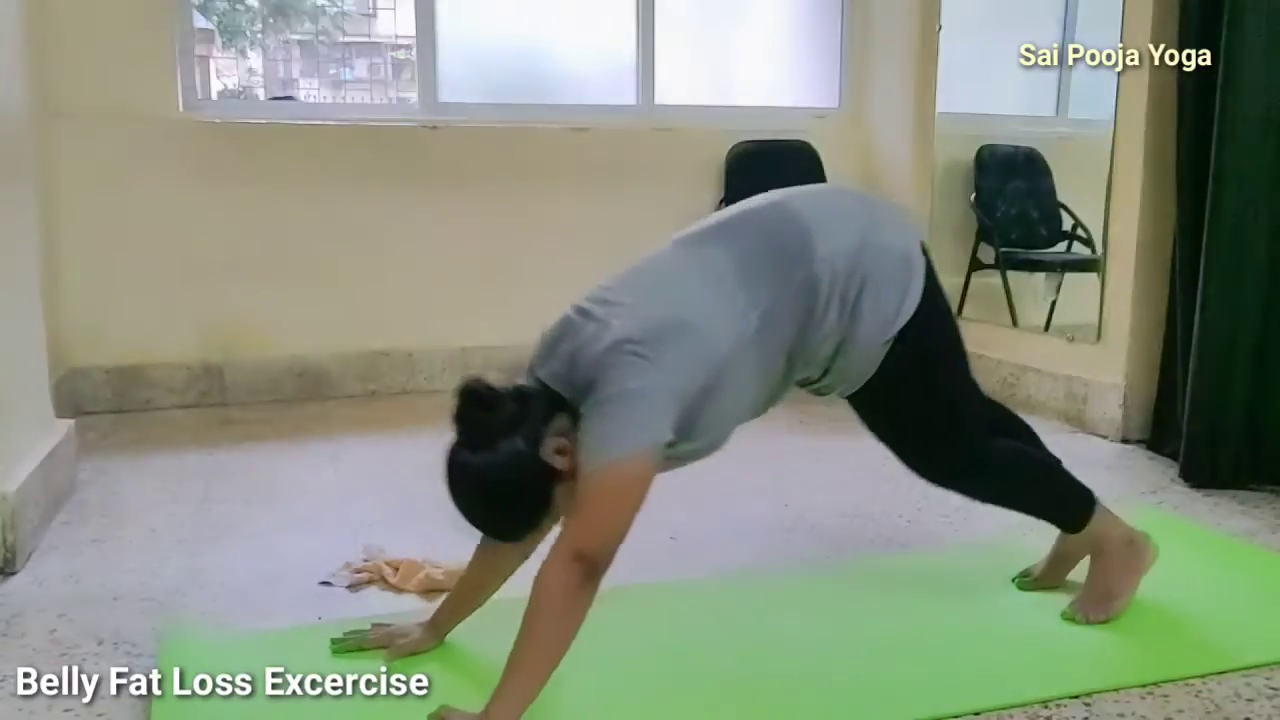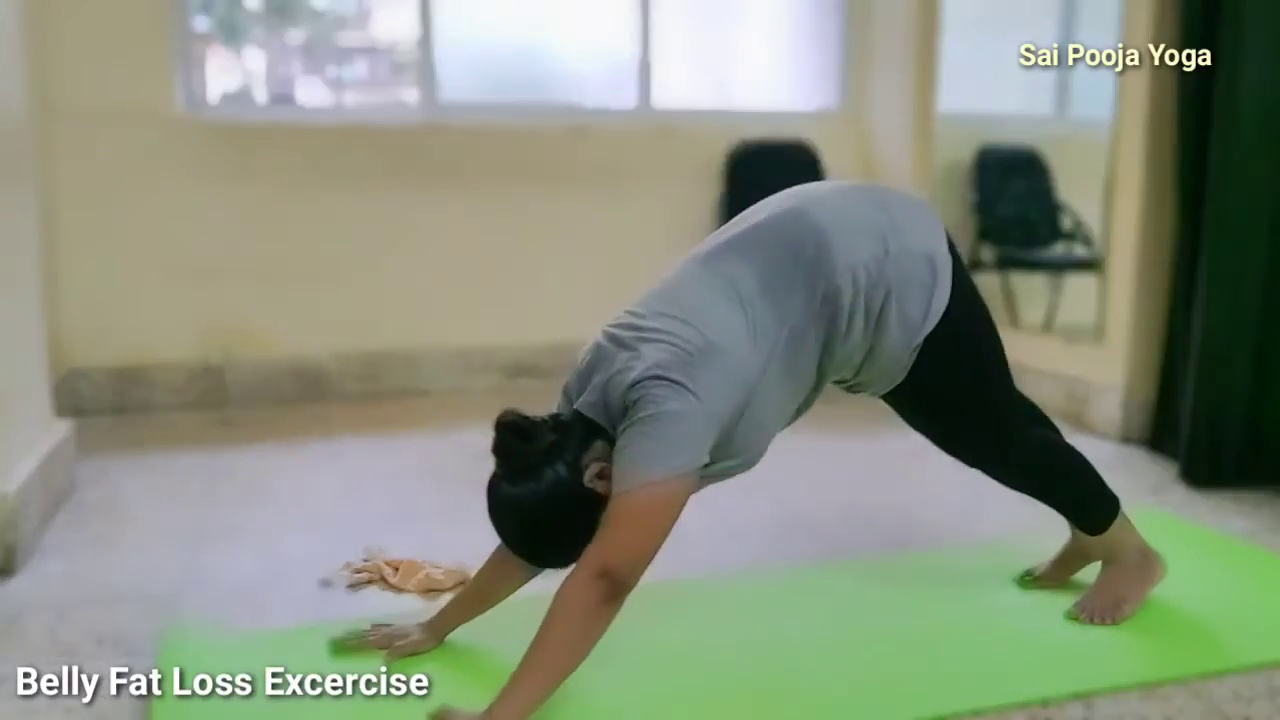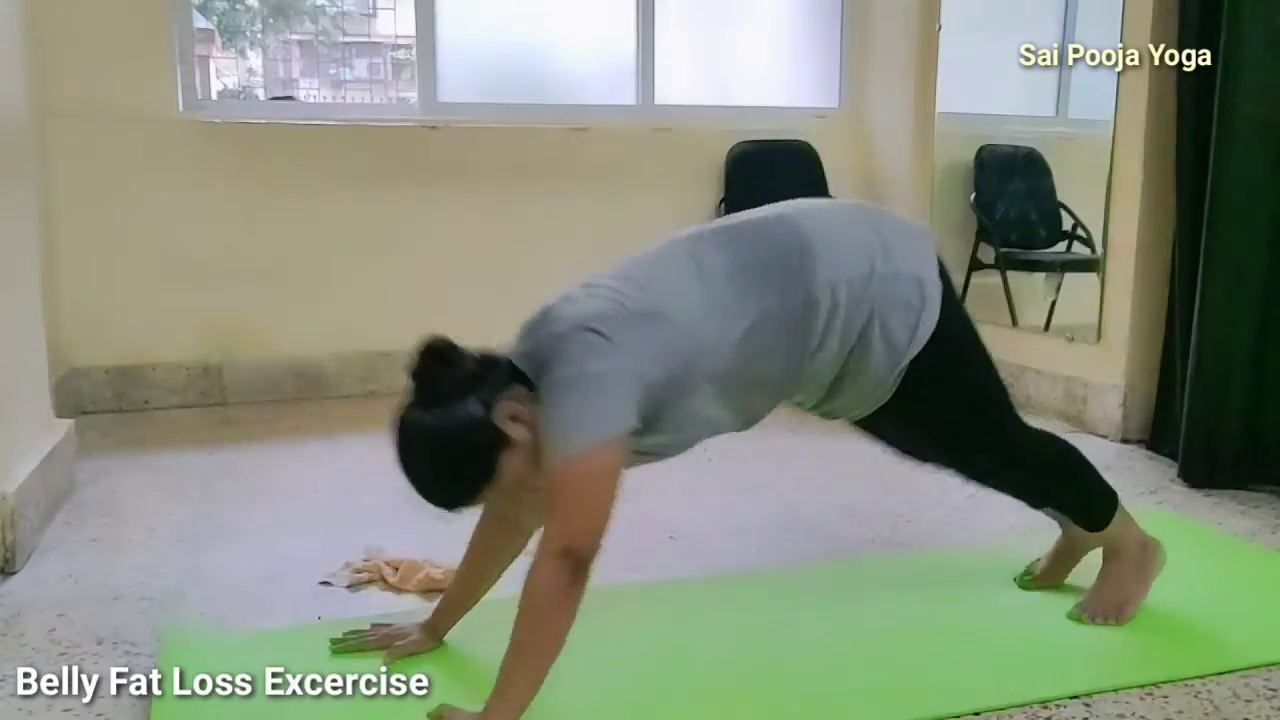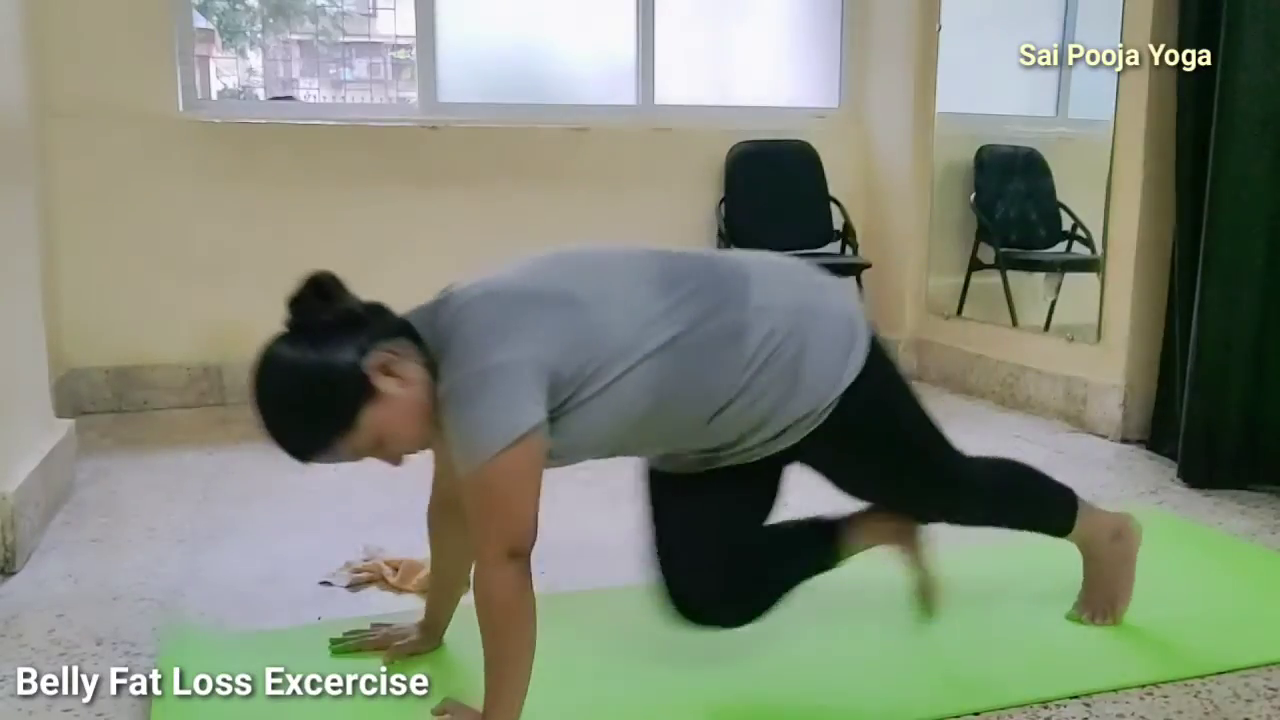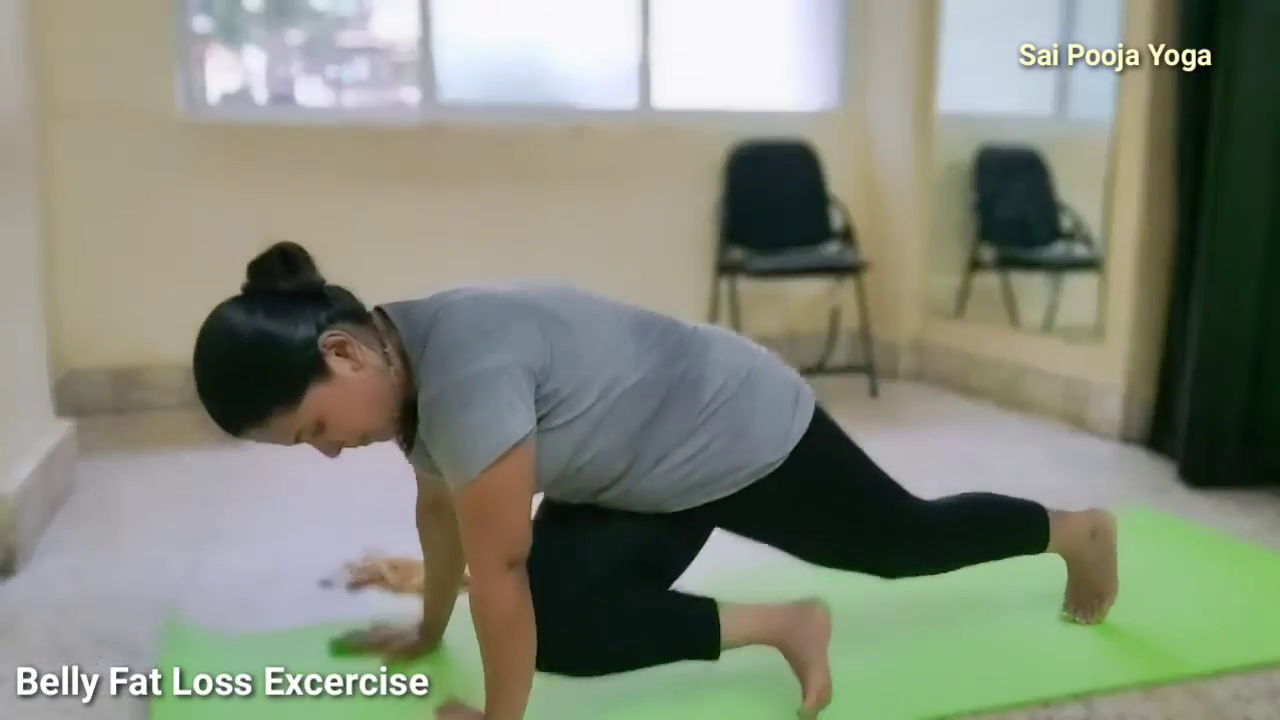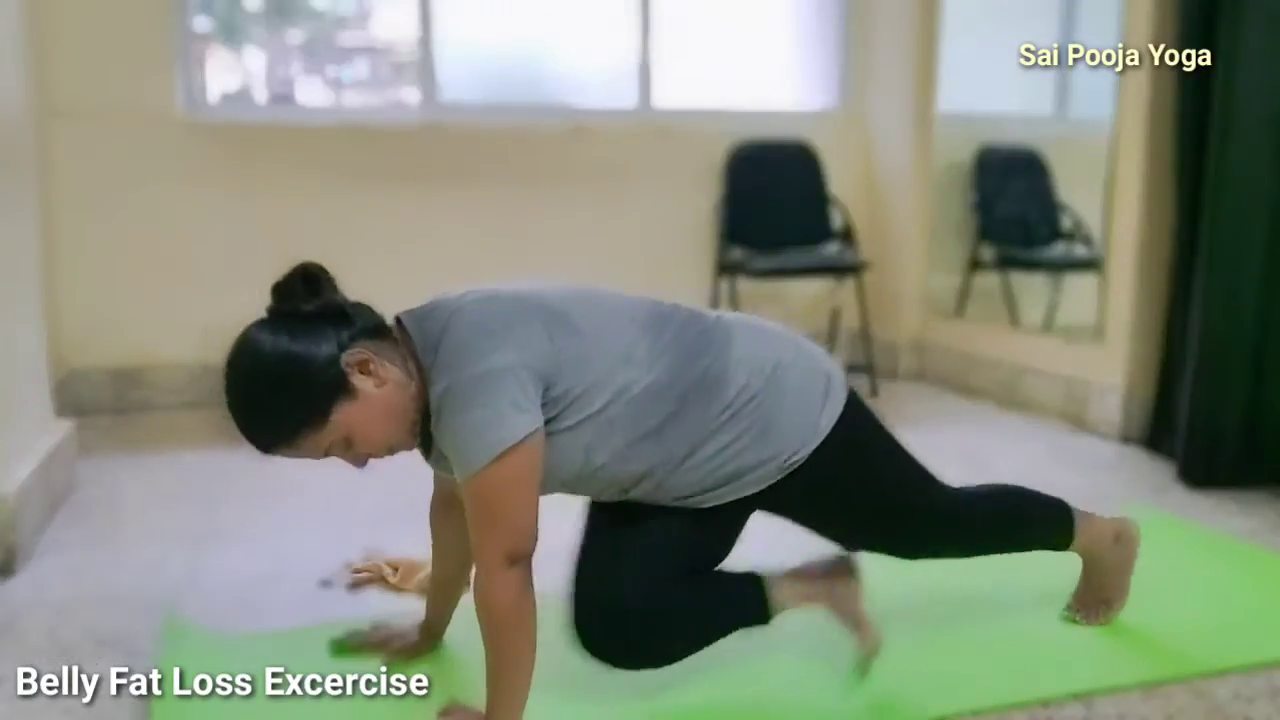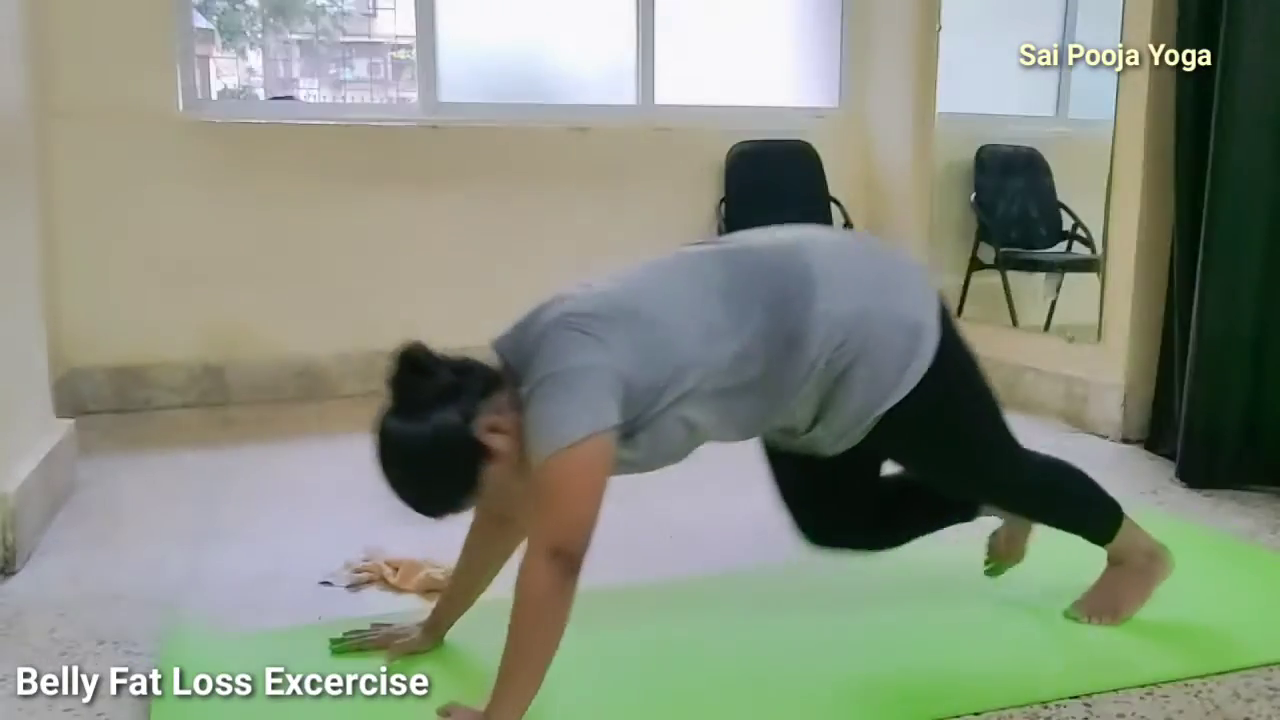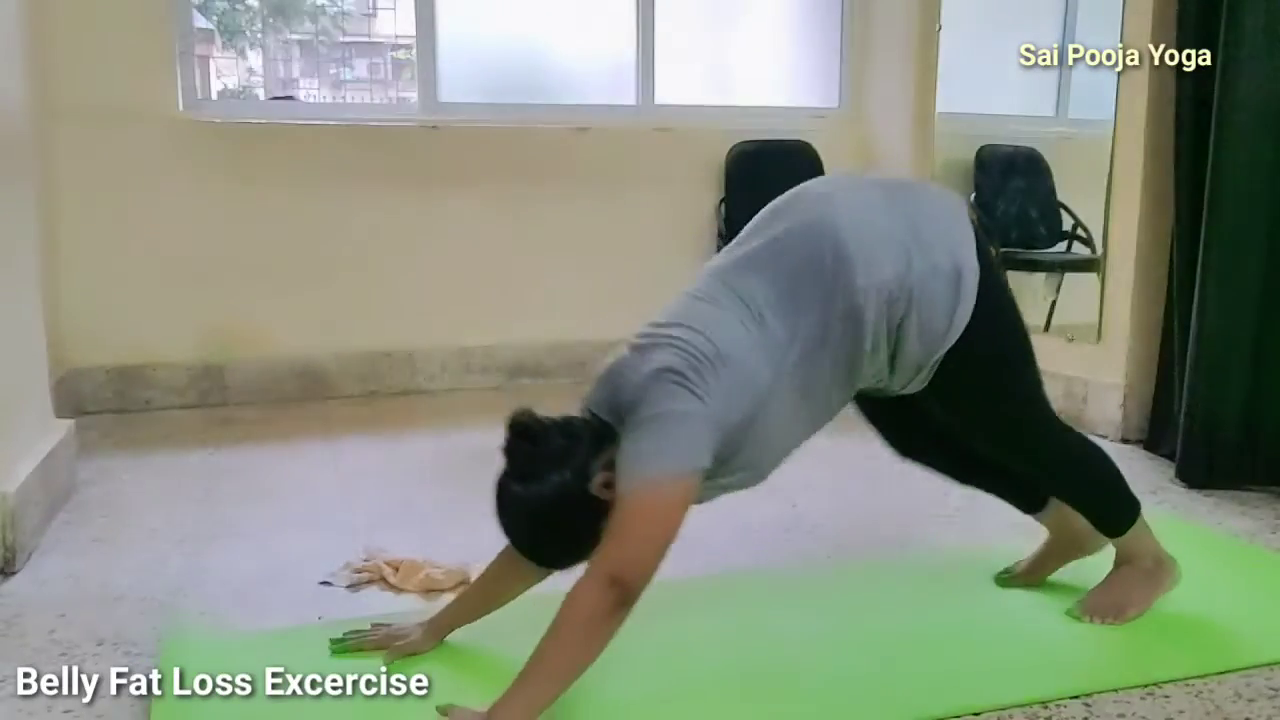
dt=0.3s
person 1, frame 1
left shoulder: (625, 395)
right shoulder: (549, 393)
left elbow: (578, 563)
right elbow: (520, 522)
right wrist: (434, 627)
left hip: (862, 275)
right hip: (807, 257)
left knee: (952, 448)
right knee: (957, 420)
left ankle: (1116, 540)
right ankle: (1075, 532)
person 1, frame 2
left shoulder: (663, 413)
right shoulder: (585, 416)
left elbow: (603, 582)
right elbow: (541, 535)
right wrist: (435, 626)
left hip: (889, 268)
right hip: (822, 243)
left knee: (994, 429)
right knee: (976, 425)
left ankle: (1130, 553)
right ankle: (1087, 535)
person 1, frame 3
left shoulder: (586, 378)
right shoulder: (523, 376)
left elbow: (564, 560)
right elbow: (512, 513)
right wrist: (433, 626)
left hip: (873, 294)
right hip: (815, 265)
left knee: (991, 440)
right knee: (945, 446)
left ankle: (1131, 546)
right ankle: (1077, 521)
person 1, frame 4
left shoulder: (481, 364)
right shoulder: (434, 352)
left elbow: (504, 557)
right elbow: (455, 503)
right wrist: (429, 628)
left hip: (796, 357)
right hip: (705, 406)
left knee: (942, 482)
right knee: (708, 597)
left ankle: (1101, 532)
right ankle: (878, 529)
person 1, frame 5
left shoulder: (464, 368)
right shoulder: (399, 360)
left elbow: (499, 568)
right elbow: (440, 508)
right wrist: (426, 632)
left hip: (745, 430)
right hip: (645, 469)
left knee: (901, 537)
right knee: (559, 627)
left ankle: (1079, 532)
right ankle: (776, 628)
person 1, frame 6
left shoulder: (475, 376)
right shoulder: (422, 363)
left elbow: (505, 562)
right elbow: (455, 509)
right wrist: (429, 628)
left hip: (775, 415)
right hip: (684, 454)
left knee: (925, 519)
right knee: (619, 632)
left ankle: (1102, 535)
right ankle: (814, 585)
person 1, frame 7
left shoulder: (563, 385)
right shoulder: (508, 382)
left elbow: (553, 555)
right elbow: (504, 511)
right wrist: (431, 628)
left hip: (870, 330)
right hip: (801, 341)
left knee: (991, 466)
right knee: (832, 523)
left ankle: (1136, 550)
right ankle: (999, 504)
person 1, frame 8
left shoulder: (669, 422)
right shoulder: (606, 423)
left elbow: (609, 591)
right elbow: (539, 542)
right wrist: (434, 626)
left hip: (919, 264)
right hip: (847, 238)
left knee: (1022, 432)
right knee: (920, 438)
left ankle: (1144, 556)
right ankle: (1071, 527)
